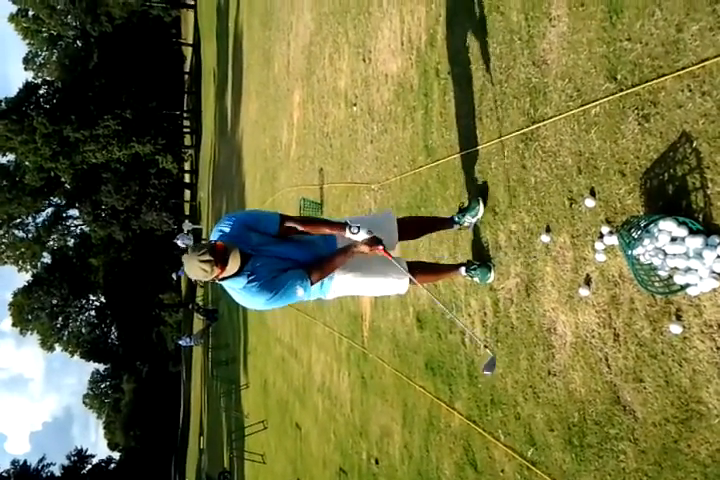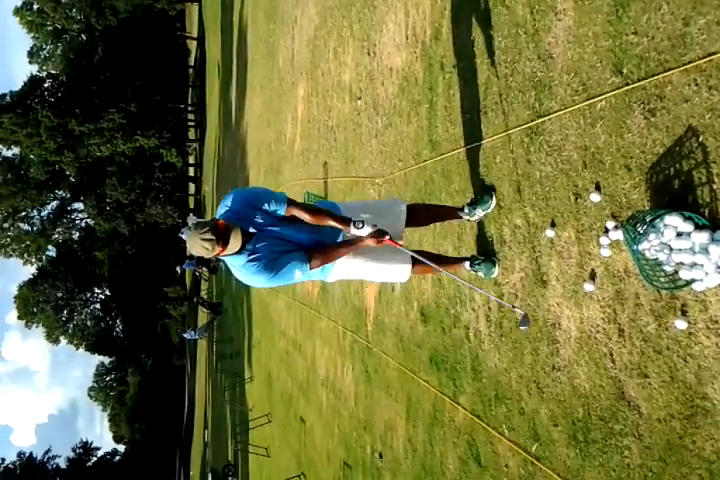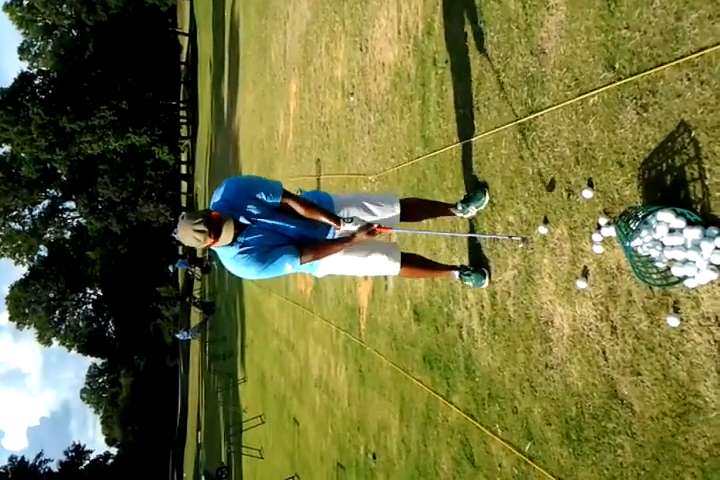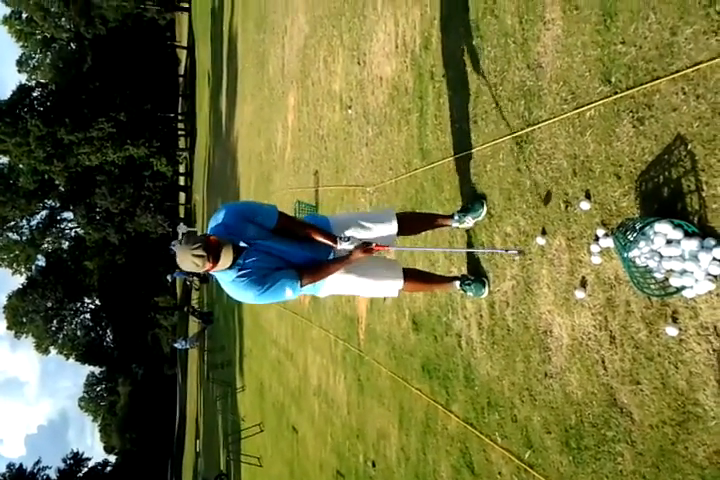
dt=0.3s
person 1, frame 1
left shoulder: (227, 227)
right shoulder: (256, 294)
left elbow: (291, 224)
right elbow: (313, 276)
left wrist: (343, 229)
right wrist: (355, 249)
left hip: (328, 238)
right hip: (334, 277)
left knee: (397, 226)
right knee: (407, 273)
left ankle: (456, 221)
right ankle: (462, 269)
person 1, frame 2
left shoulder: (236, 202)
right shoulder: (254, 271)
left elbow: (299, 210)
right elbow: (316, 260)
left wrist: (346, 224)
right wrist: (361, 243)
left hip: (333, 216)
right hip: (336, 256)
left knee: (408, 213)
right knee: (408, 264)
left ankle: (466, 212)
right ankle: (466, 263)
person 1, frame 3
left shoulder: (231, 191)
right shoulder: (245, 262)
left elbow: (294, 200)
right elbow: (306, 255)
left wrist: (338, 221)
right wrist: (355, 239)
left hip: (327, 207)
right hip: (329, 251)
left knee: (401, 208)
right knee: (397, 262)
left ankle: (458, 209)
right ankle: (456, 272)
person 1, frame 4
left shoulder: (225, 217)
right shoulder: (244, 287)
left elbow: (289, 223)
right elbow: (304, 280)
left wrist: (335, 240)
right wrist: (352, 258)
left hip: (326, 230)
right hip: (328, 274)
left knee: (397, 223)
right knee: (399, 279)
left ankle: (456, 219)
right ankle: (456, 283)
